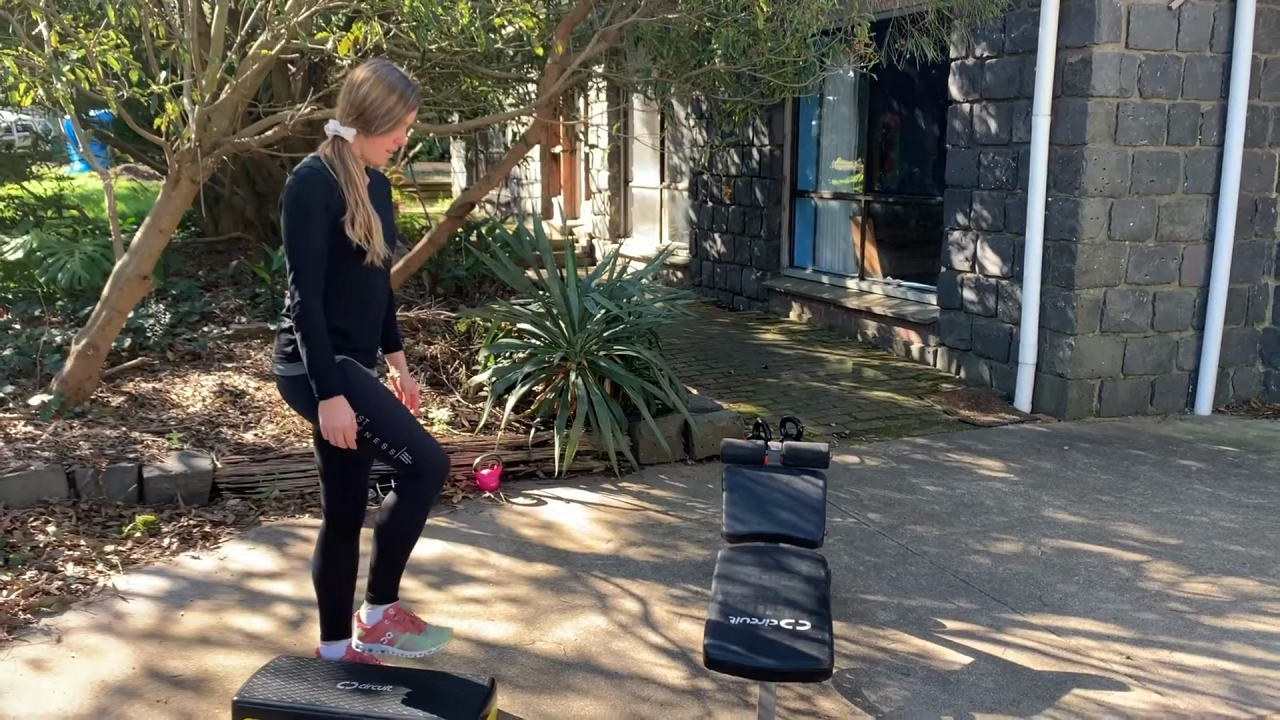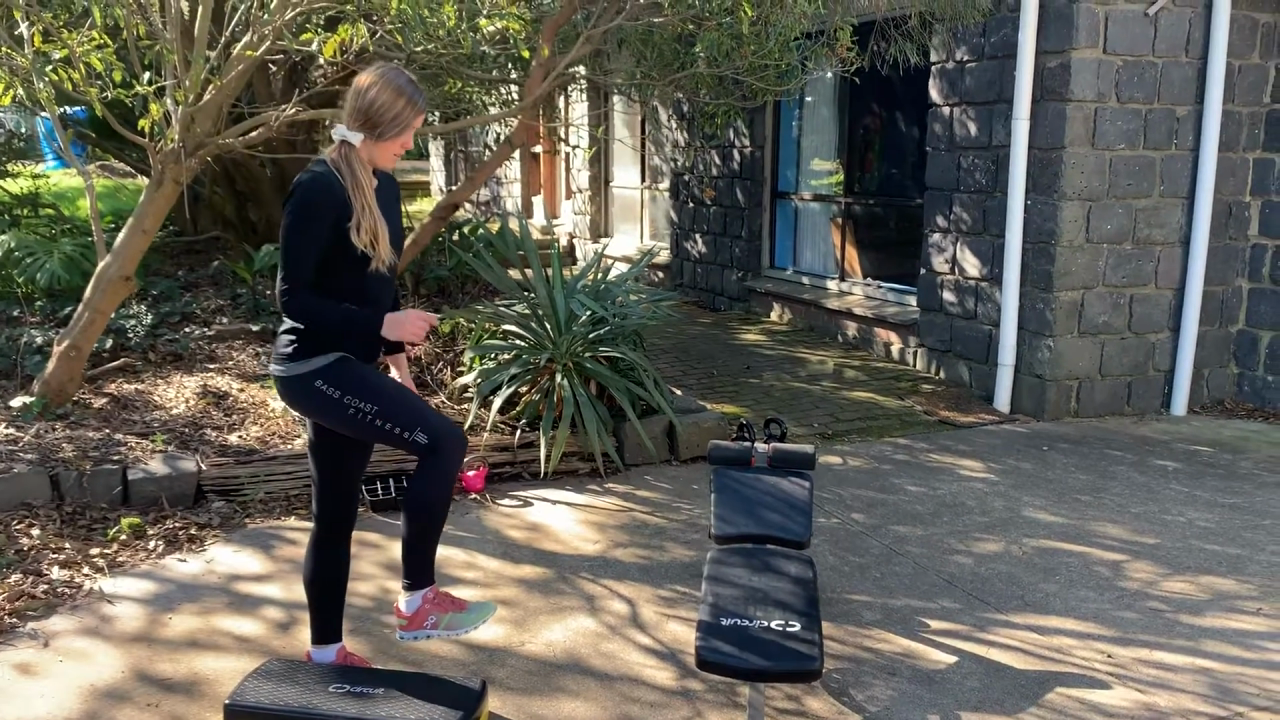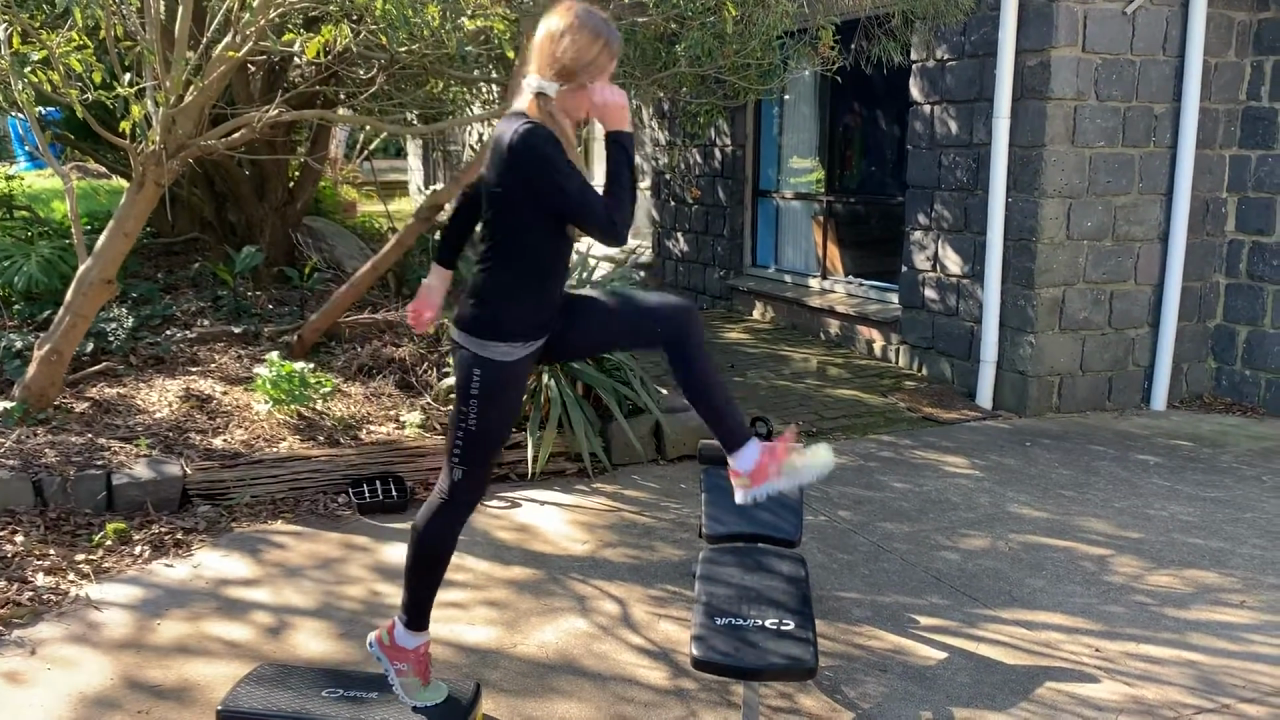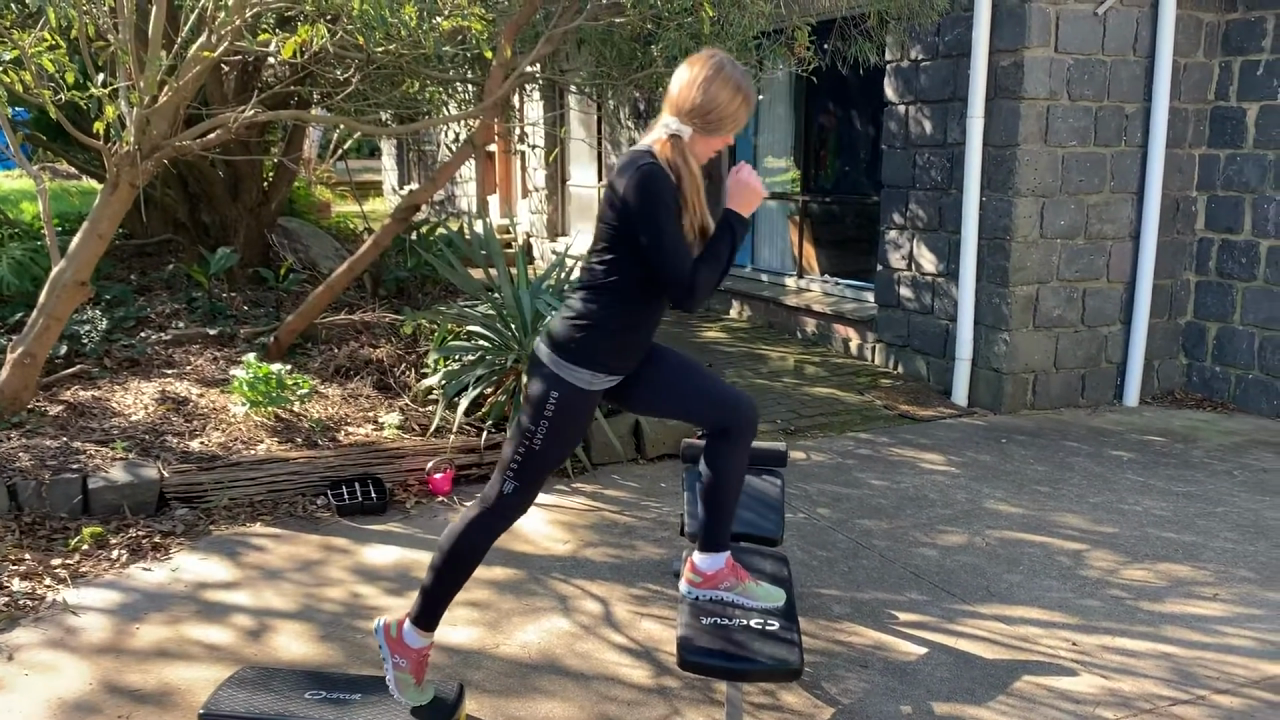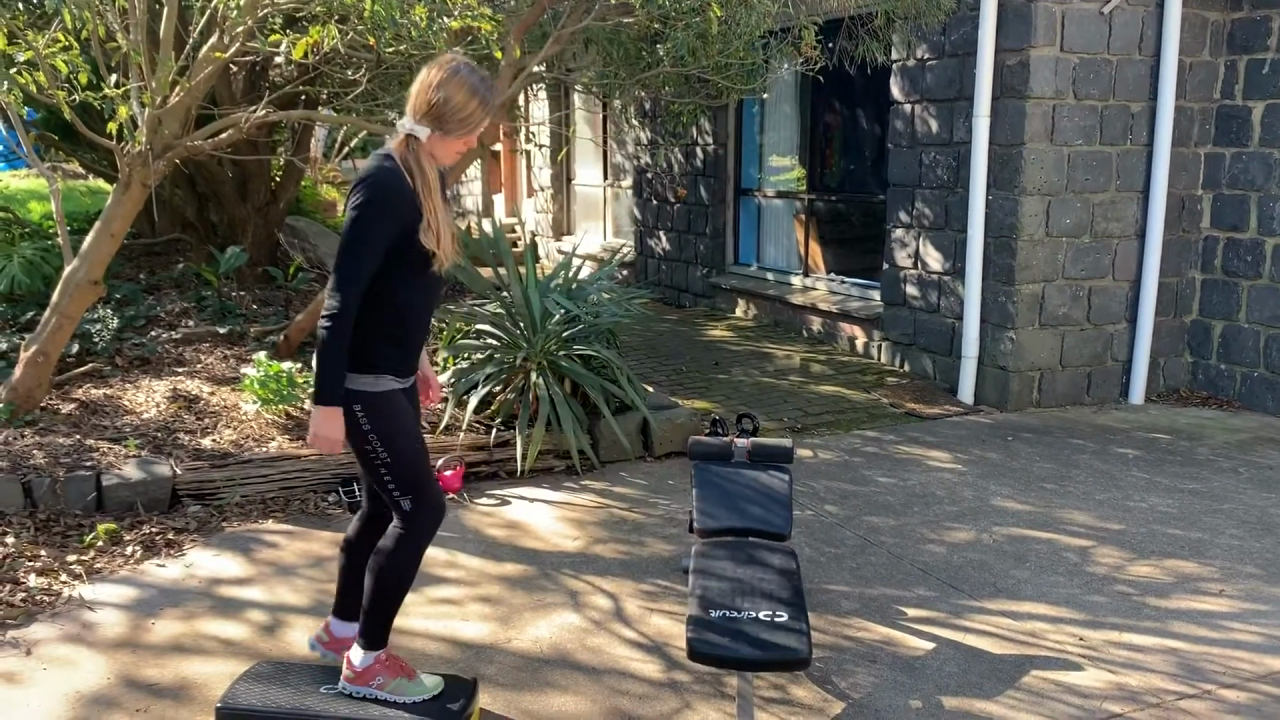
dt=1s
person 1, frame 1
left shoulder: (374, 185)
right shoulder: (312, 183)
right elbow: (305, 296)
left wrist: (396, 360)
right wrist: (329, 392)
left hip: (351, 363)
right hip: (316, 367)
left knee: (345, 509)
right knee: (426, 463)
left ankle: (337, 646)
right ankle: (378, 615)
person 1, frame 2
left shoulder: (383, 186)
right shoulder: (319, 189)
right elbow: (293, 298)
left wrist: (396, 360)
right wrist: (383, 326)
left hip: (346, 366)
right hip: (312, 367)
left knee: (337, 511)
right knee: (444, 441)
left ankle: (326, 651)
right ankle: (417, 601)
person 1, frame 3
left shoulder: (530, 127)
right shoulder: (529, 142)
left elbow: (473, 198)
right elbow: (613, 226)
left wrist: (440, 272)
right wrist: (615, 131)
left hip: (544, 312)
right hip: (498, 338)
left knee: (677, 319)
right knee: (464, 485)
left ankle: (747, 460)
right ankle: (401, 639)
person 1, frame 4
left shoulder: (667, 167)
right shoulder: (646, 177)
left elbow: (673, 271)
right elbow: (688, 290)
right wrist: (736, 214)
left hip: (625, 355)
right hip: (577, 365)
left knee: (736, 416)
right knee: (507, 499)
left ankle: (709, 568)
right ankle: (409, 634)
person 1, frame 5
left shoulder: (422, 177)
right shoulder: (386, 184)
right elbow: (343, 296)
left wrist: (420, 359)
right wrist: (329, 400)
left hip: (389, 375)
right hip: (362, 382)
left knee: (388, 505)
right knee: (419, 513)
left ankle: (341, 627)
right ankle: (367, 659)
